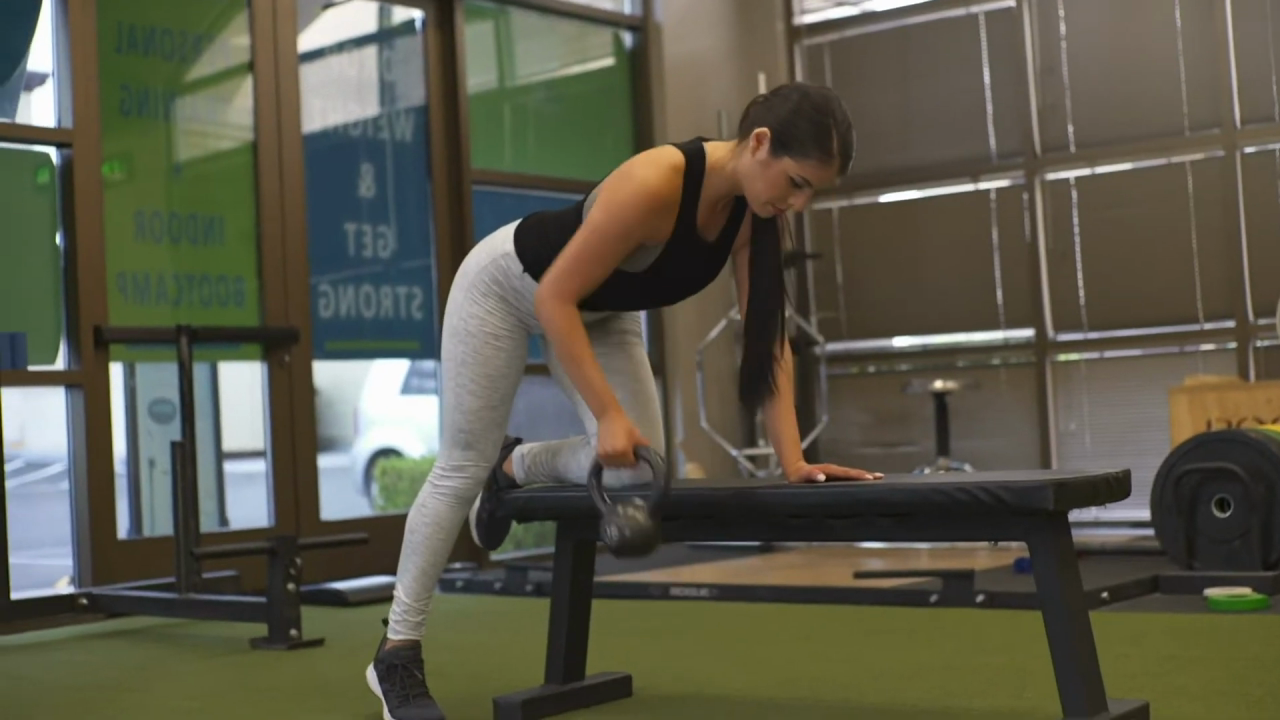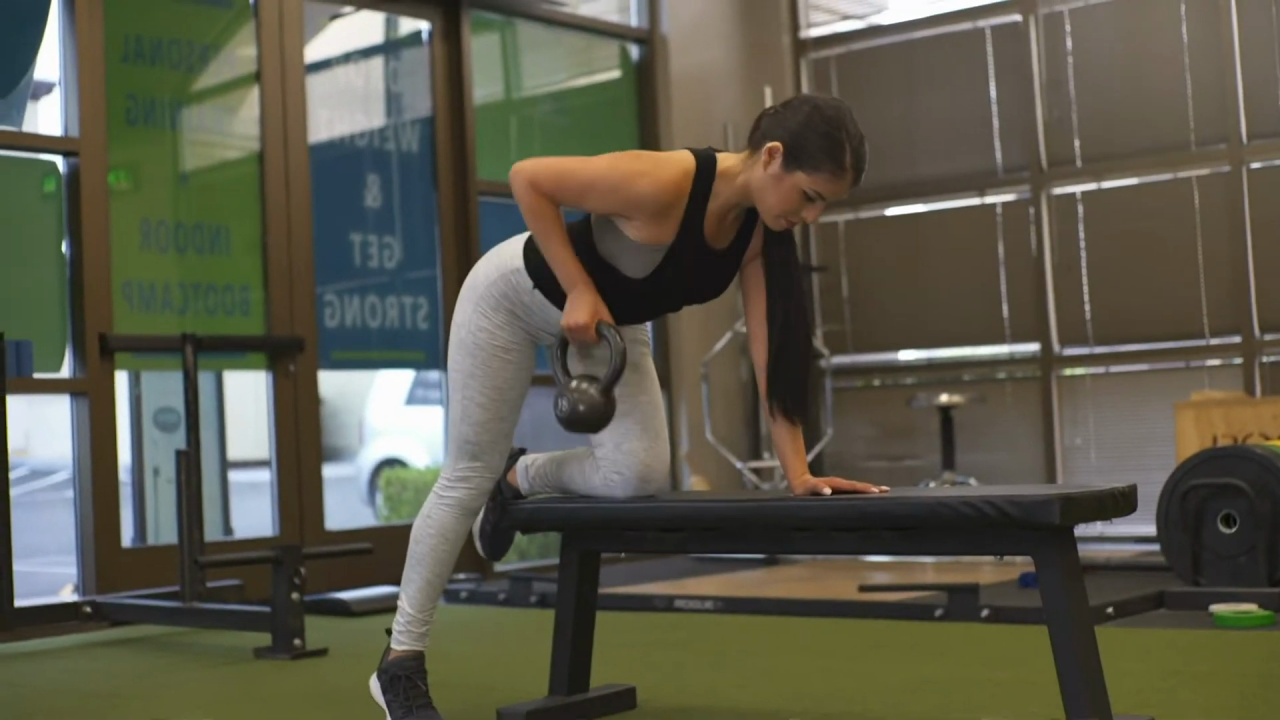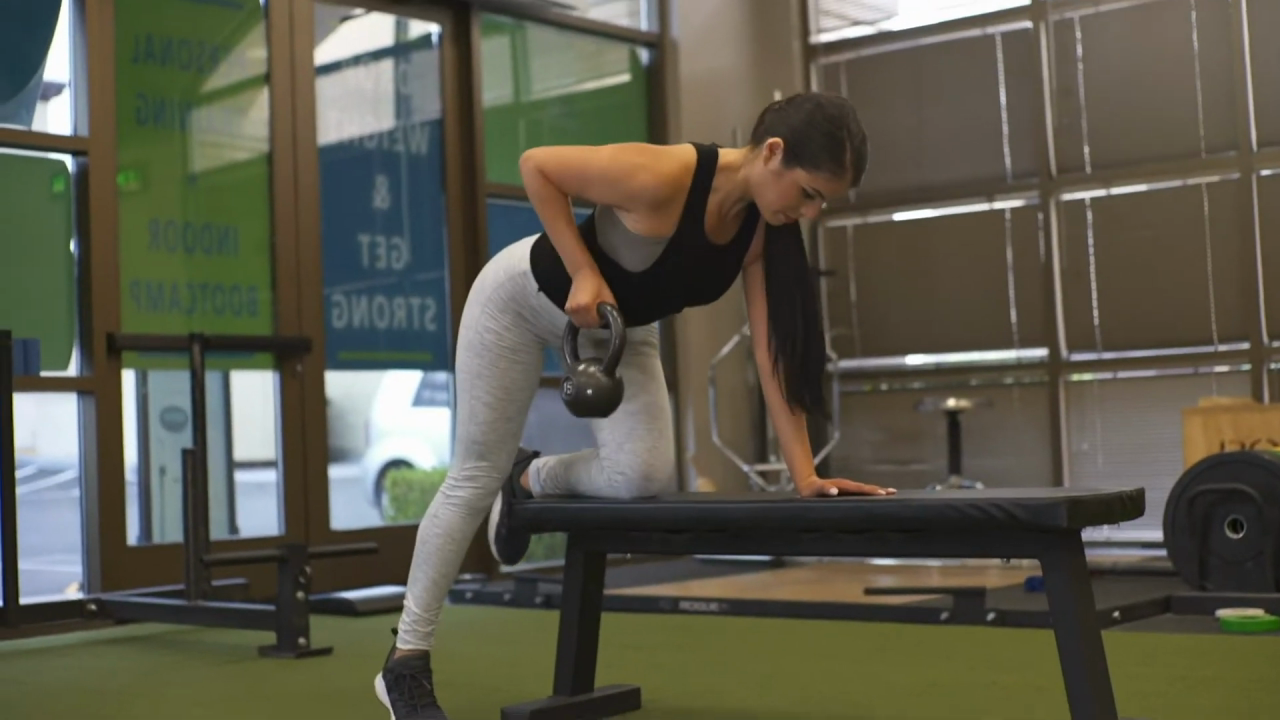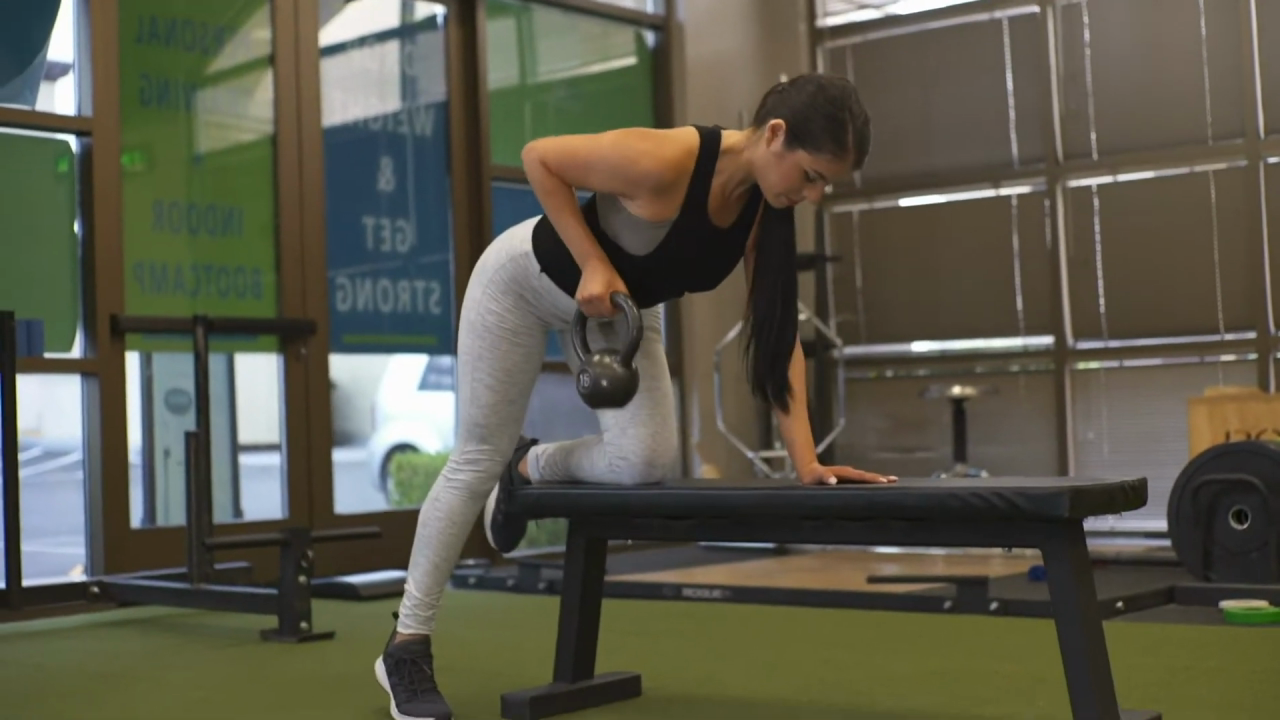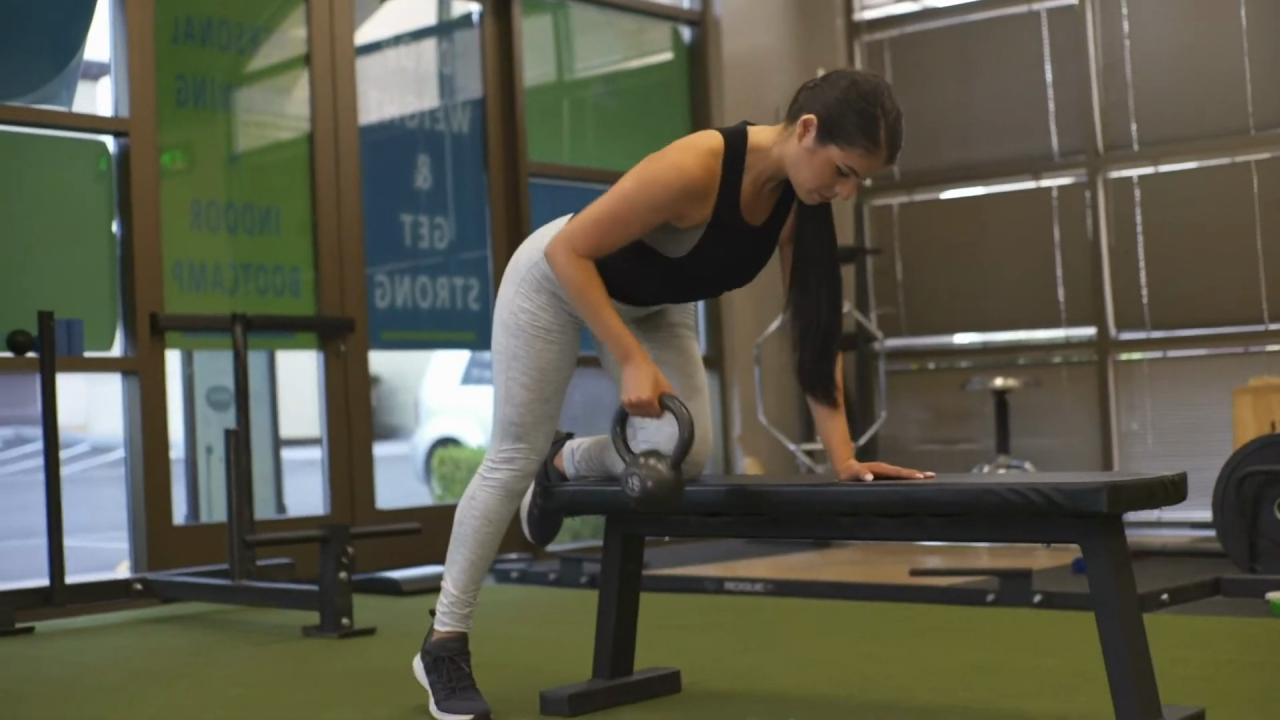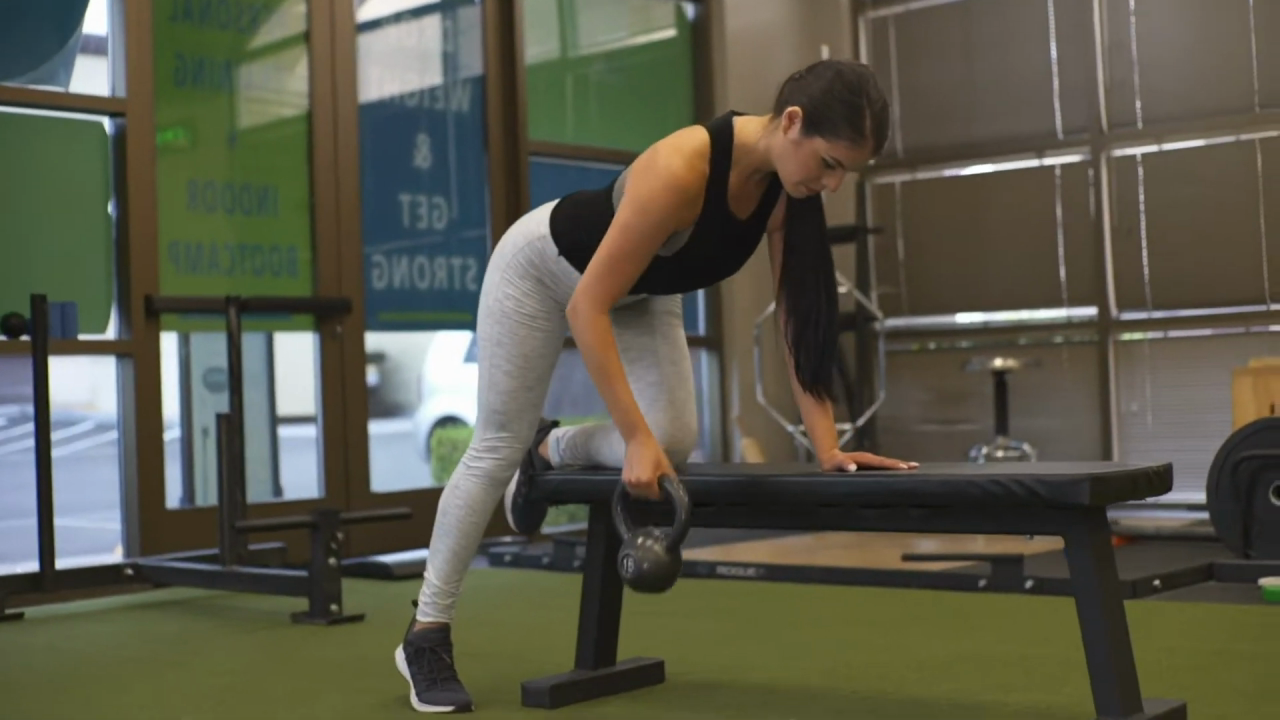
dt=0.3s
person 1, frame 1
left shoulder: (755, 205)
right shoulder: (656, 182)
left elbow: (767, 336)
right elbow: (552, 298)
left wrist: (792, 459)
right wrist: (606, 416)
left hip: (597, 306)
right hip: (508, 285)
left knee: (637, 459)
right knee: (462, 468)
left ankle: (515, 466)
right ankle: (397, 651)
person 1, frame 2
left shoulder: (761, 223)
right shoulder: (663, 181)
left elbow: (772, 349)
right elbow: (526, 177)
left wrist: (798, 473)
right wrist: (578, 290)
left hip: (612, 315)
right hip: (515, 294)
left knee: (640, 476)
right knee: (469, 477)
left ankle: (521, 479)
right ankle: (400, 660)
person 1, frame 3
left shoulder: (764, 222)
right shoulder: (662, 176)
left elbow: (774, 349)
right elbow: (536, 165)
left wrist: (804, 474)
right wrist: (584, 272)
left hip: (617, 323)
right hip: (523, 297)
left knee: (644, 477)
right knee: (477, 477)
left ankle: (532, 480)
right ankle: (405, 660)
person 1, frame 4
left shoulder: (769, 201)
right shoulder: (666, 159)
left elbow: (779, 331)
right elbow: (538, 157)
left wrist: (806, 460)
right wrist: (592, 261)
left hip: (624, 301)
right hip: (526, 280)
left knee: (647, 461)
right knee: (478, 460)
left ankle: (531, 466)
right ankle: (406, 645)
person 1, frame 5
left shoulder: (802, 195)
right shoulder: (695, 166)
left elbow: (815, 327)
right elbow: (565, 248)
left wrist: (842, 456)
right wrist: (630, 357)
left hip: (654, 301)
right hip: (557, 279)
left knee: (684, 457)
right knee: (514, 458)
left ankle: (567, 461)
right ankle: (443, 642)
person 1, frame 6
left shoulder: (792, 182)
right shoulder: (682, 167)
left elbow: (803, 314)
right elbow: (586, 307)
left wrist: (827, 447)
right wrist: (633, 438)
left hip: (644, 285)
right hip: (545, 266)
left knee: (671, 444)
right knee: (497, 448)
left ankle: (550, 449)
right ankle: (426, 633)
